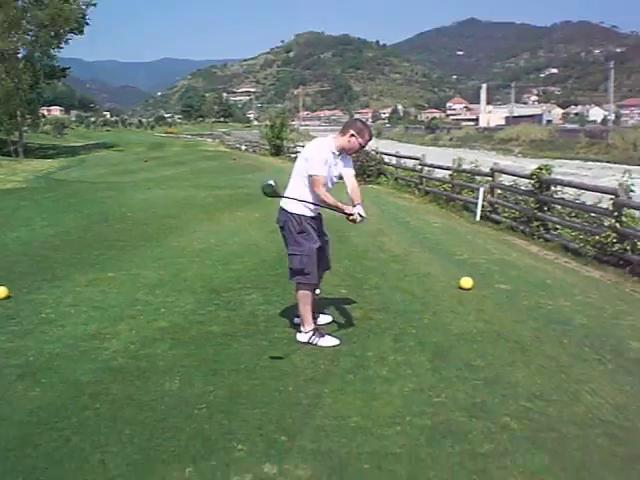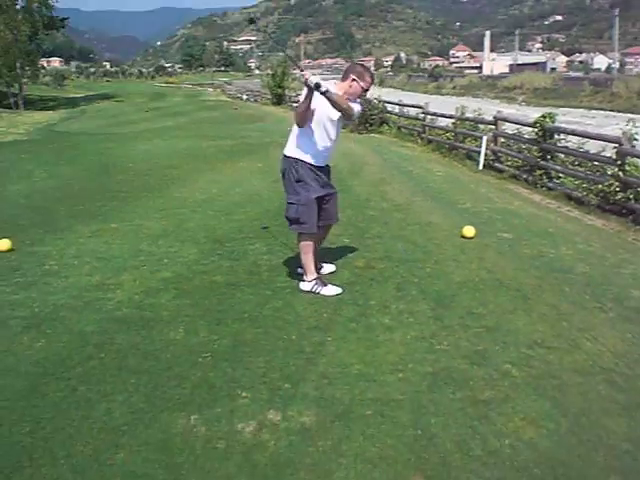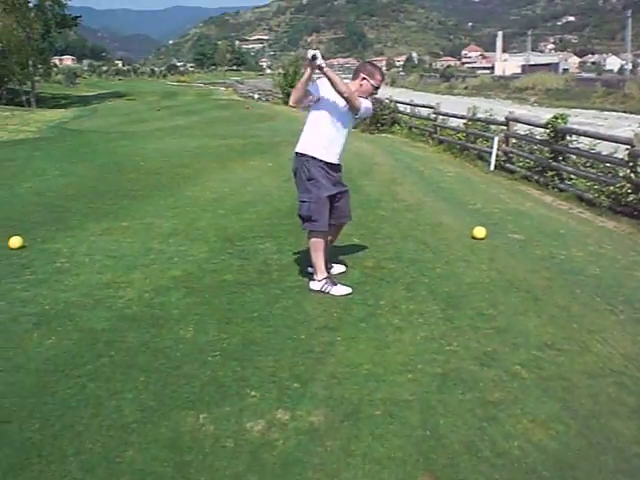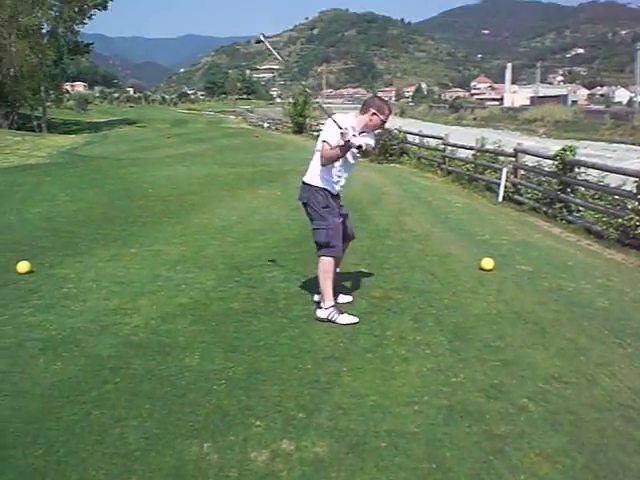
dt=0.2s
person 1, frame 1
left shoulder: (344, 157)
right shoulder: (319, 150)
left elbow: (351, 182)
right elbow: (318, 191)
left wrist: (357, 205)
right wrist: (342, 208)
left hip: (309, 215)
right hip: (296, 215)
left knee: (317, 268)
right knee: (306, 271)
left ankle: (305, 314)
right ankle: (307, 329)
person 1, frame 2
left shoulder: (353, 106)
right shoulder: (312, 91)
left elbow: (344, 110)
right elbow: (300, 121)
left wrist: (324, 91)
right wrist: (310, 91)
left hip: (320, 167)
right hip: (298, 163)
left knee: (326, 220)
right knee: (307, 221)
left ankle: (310, 263)
right ankle: (310, 279)
person 1, frame 3
left shoulder: (365, 106)
right shoulder: (322, 85)
left elbow: (348, 96)
right elbow: (294, 102)
left wrist: (325, 69)
right wrist: (310, 70)
left hip: (332, 166)
right hip: (310, 161)
left knee: (339, 218)
right knee: (318, 220)
left ankle: (320, 261)
right ankle: (320, 277)
person 1, frame 4
left shoulder: (367, 135)
right shoulder: (337, 123)
left elbow: (366, 148)
right elbow: (325, 159)
left wrist: (358, 146)
right wrist: (345, 148)
left hip: (331, 192)
right hip: (317, 190)
left knee: (341, 241)
right knee: (330, 245)
left ankle: (325, 292)
right ankle: (327, 306)
